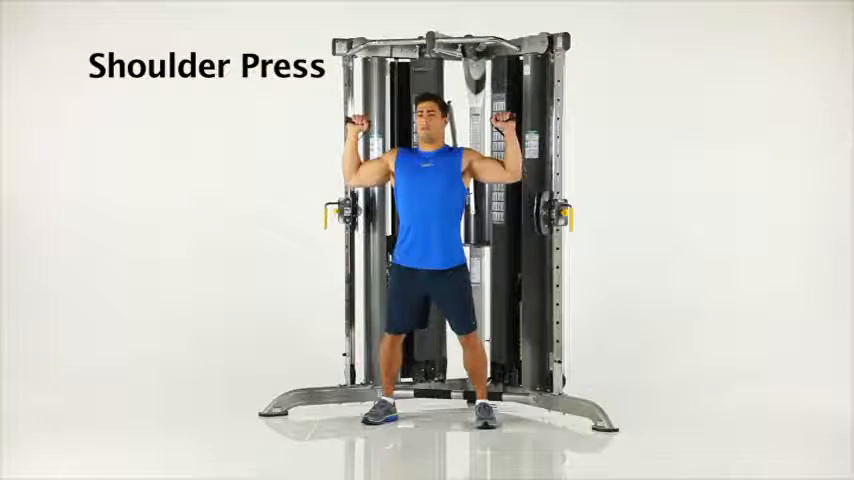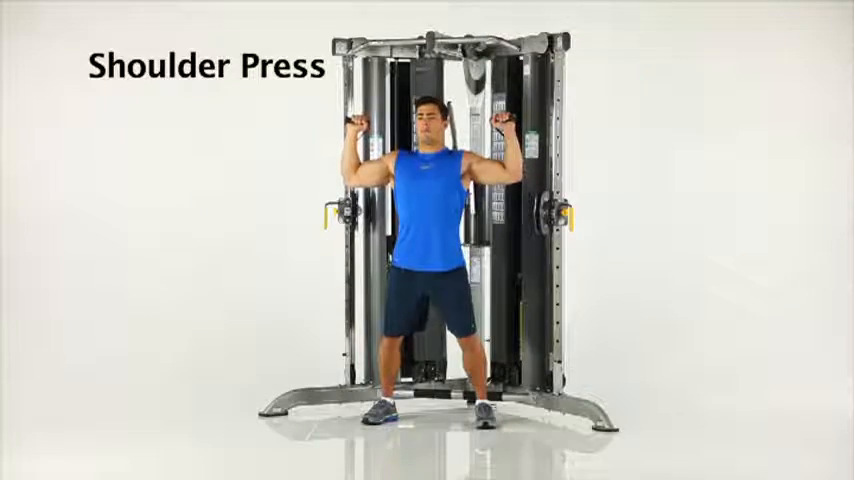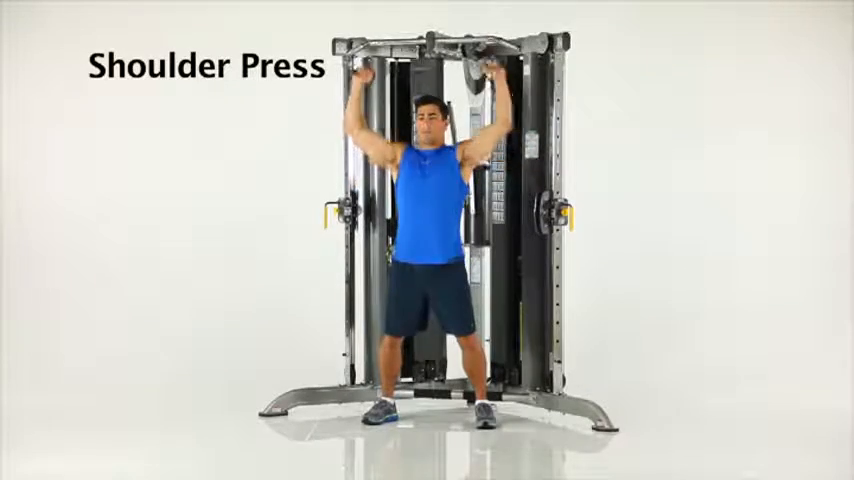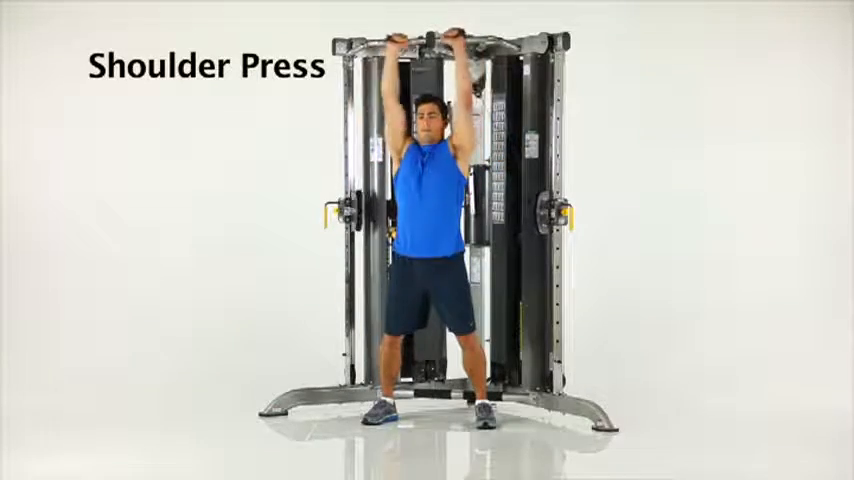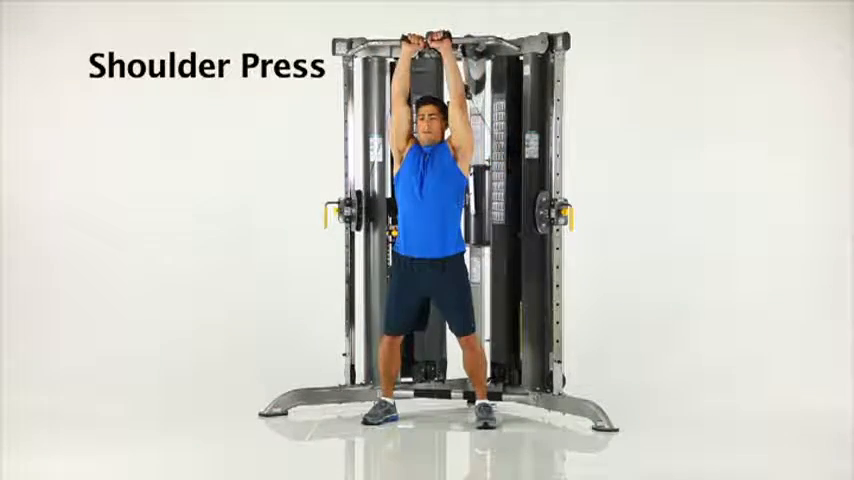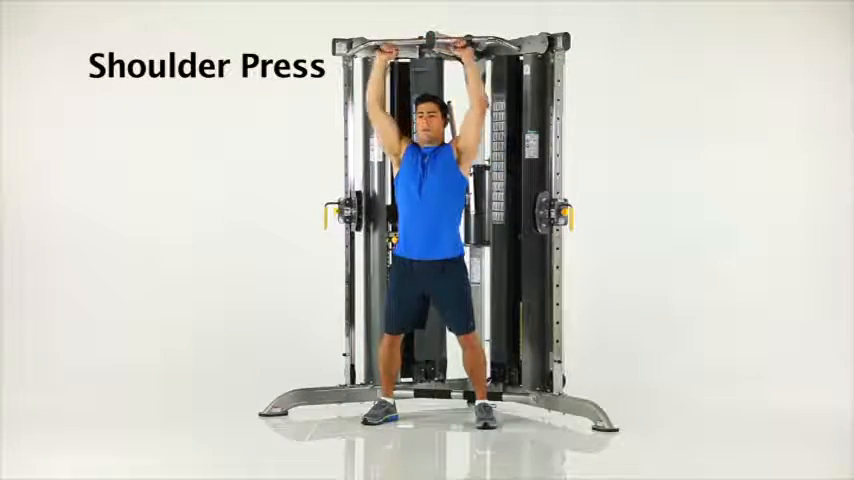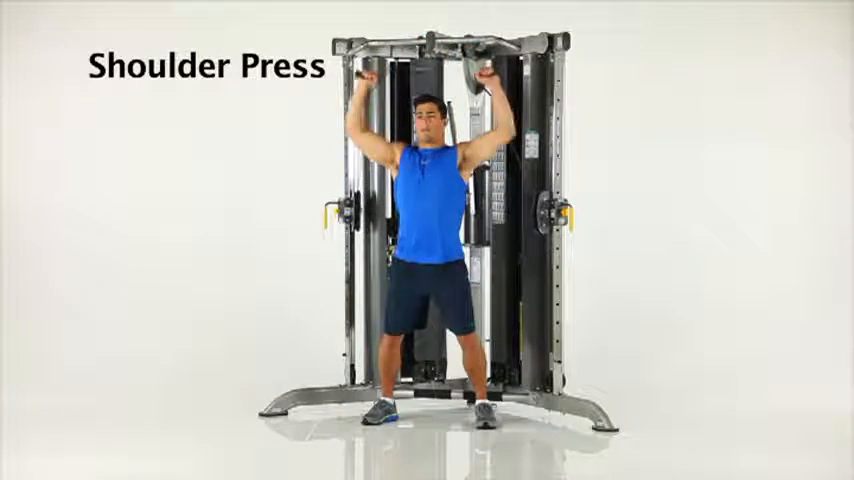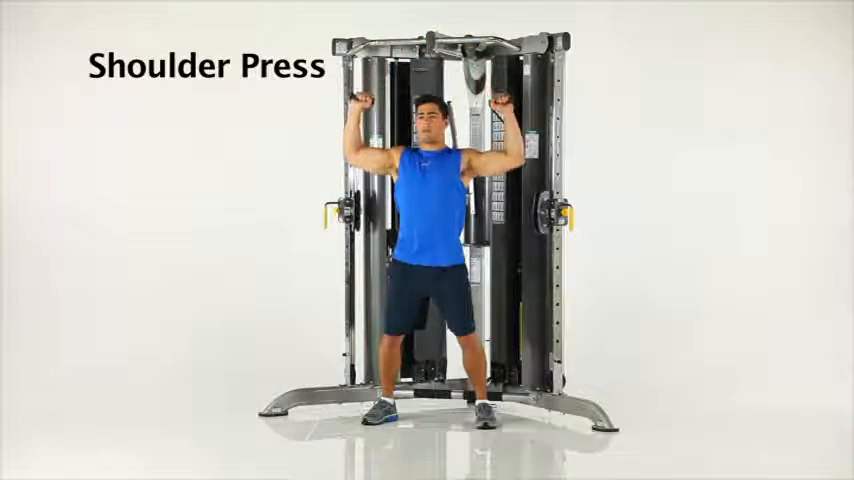
dt=0.4s
person 1, frame 1
left shoulder: (464, 159)
right shoulder: (396, 159)
left elbow: (512, 174)
right elbow: (352, 177)
left wrist: (509, 132)
right wrist: (352, 134)
left hip: (450, 266)
right hip: (406, 266)
left knee: (469, 336)
right knee: (393, 335)
left ankle: (482, 402)
right ankle: (386, 401)
person 1, frame 2
left shoulder: (463, 162)
right shoulder: (396, 161)
left elbow: (512, 174)
right elbow: (351, 177)
left wrist: (509, 133)
right wrist: (351, 135)
left hip: (449, 268)
right hip: (405, 267)
left knee: (468, 338)
right knee: (391, 337)
left ankle: (482, 403)
right ankle: (386, 401)
person 1, frame 3
left shoulder: (462, 156)
right shoulder: (398, 156)
left elbow: (503, 125)
right elbow: (355, 131)
left wrist: (500, 81)
right wrist: (357, 87)
left hip: (448, 265)
right hip: (405, 265)
left knee: (468, 338)
right knee: (392, 337)
left ankle: (482, 402)
right ankle: (386, 401)
person 1, frame 4
left shoulder: (456, 151)
right shoulder: (402, 151)
left elbow: (465, 100)
right elbow: (390, 101)
left wrist: (460, 51)
right wrist: (391, 54)
left hip: (447, 262)
right hip: (405, 261)
left knee: (467, 337)
right knee: (392, 336)
left ankle: (482, 402)
right ankle: (386, 401)
person 1, frame 5
left shoulder: (456, 152)
right shoulder: (403, 152)
left elbow: (458, 101)
right elbow: (398, 101)
left wrist: (446, 52)
right wrist: (406, 53)
left hip: (448, 264)
right hip: (406, 262)
left knee: (468, 337)
right knee: (391, 336)
left ankle: (482, 402)
right ankle: (386, 401)
person 1, frame 6
left shoulder: (458, 153)
right shoulder: (402, 153)
left elbow: (479, 107)
right elbow: (375, 109)
left wrist: (468, 60)
right wrist: (380, 62)
left hip: (448, 264)
right hip: (406, 263)
left knee: (468, 336)
right knee: (391, 335)
left ankle: (482, 403)
right ankle: (386, 402)
person 1, frame 7
left shoulder: (461, 157)
right shoulder: (398, 156)
left elbow: (505, 131)
right elbow: (356, 131)
left wrist: (494, 87)
right wrist: (363, 87)
left hip: (449, 265)
right hip: (406, 264)
left knee: (468, 336)
right knee: (391, 336)
left ankle: (482, 402)
right ankle: (386, 401)
person 1, frame 8
left shoulder: (463, 160)
right shoulder: (398, 158)
left elbow: (514, 158)
right elbow: (352, 154)
left wrist: (507, 114)
right wrist: (355, 110)
left hip: (449, 266)
right hip: (406, 265)
left knee: (468, 337)
right knee: (391, 336)
left ankle: (482, 402)
right ankle: (386, 401)
